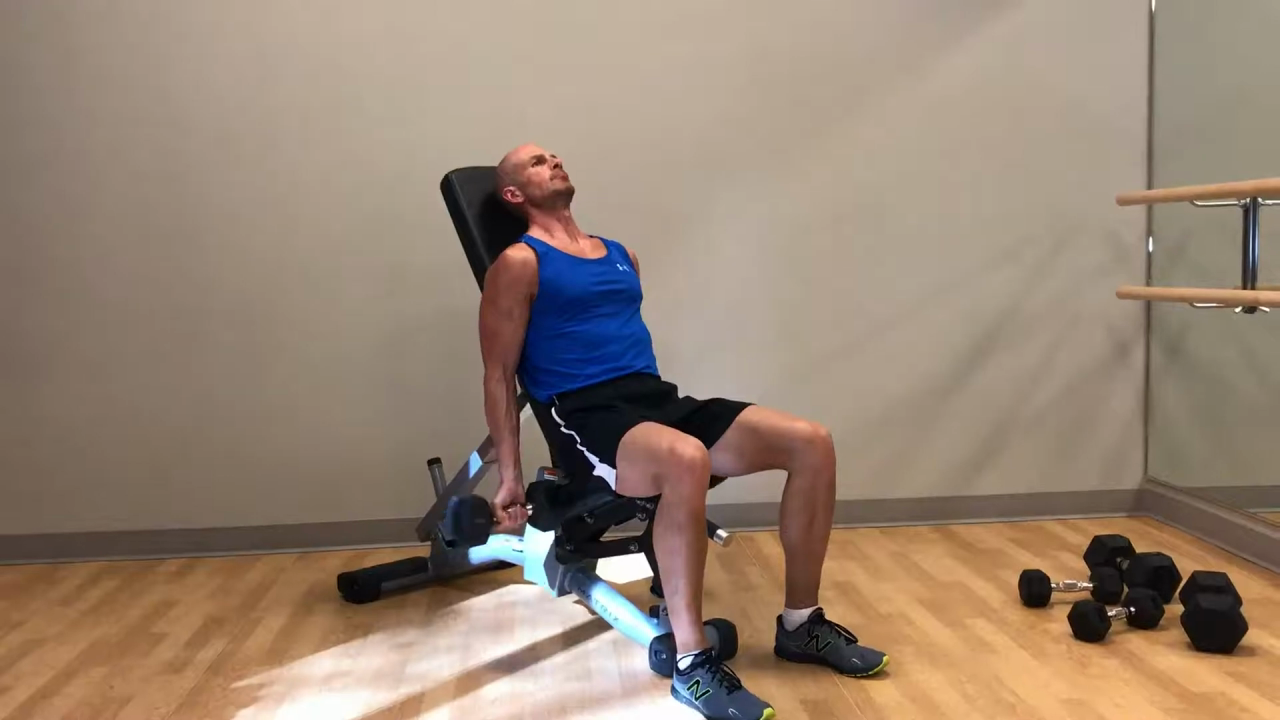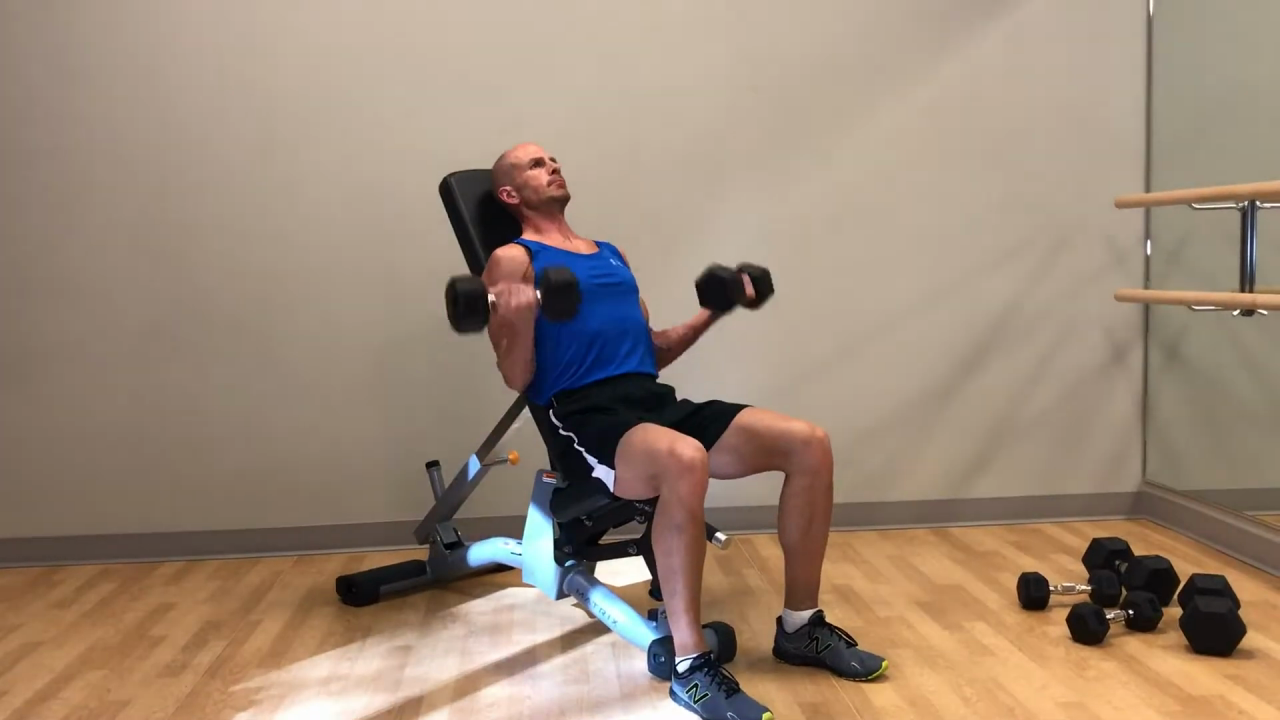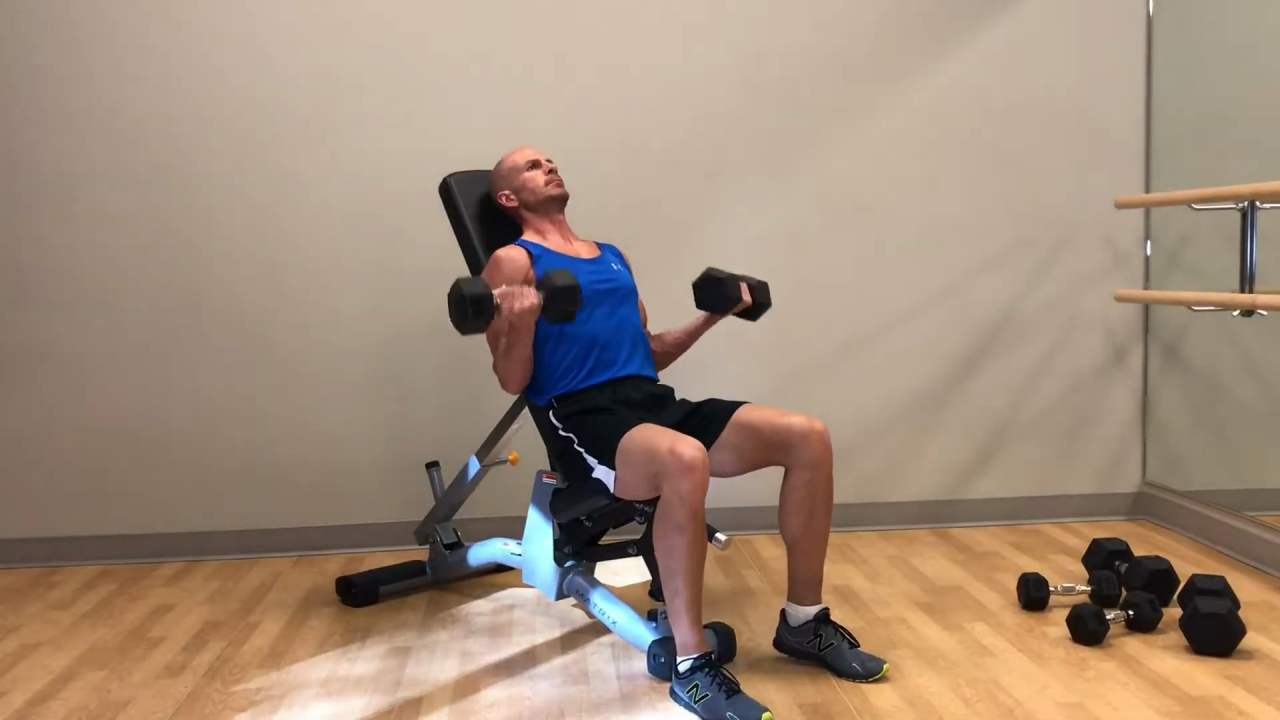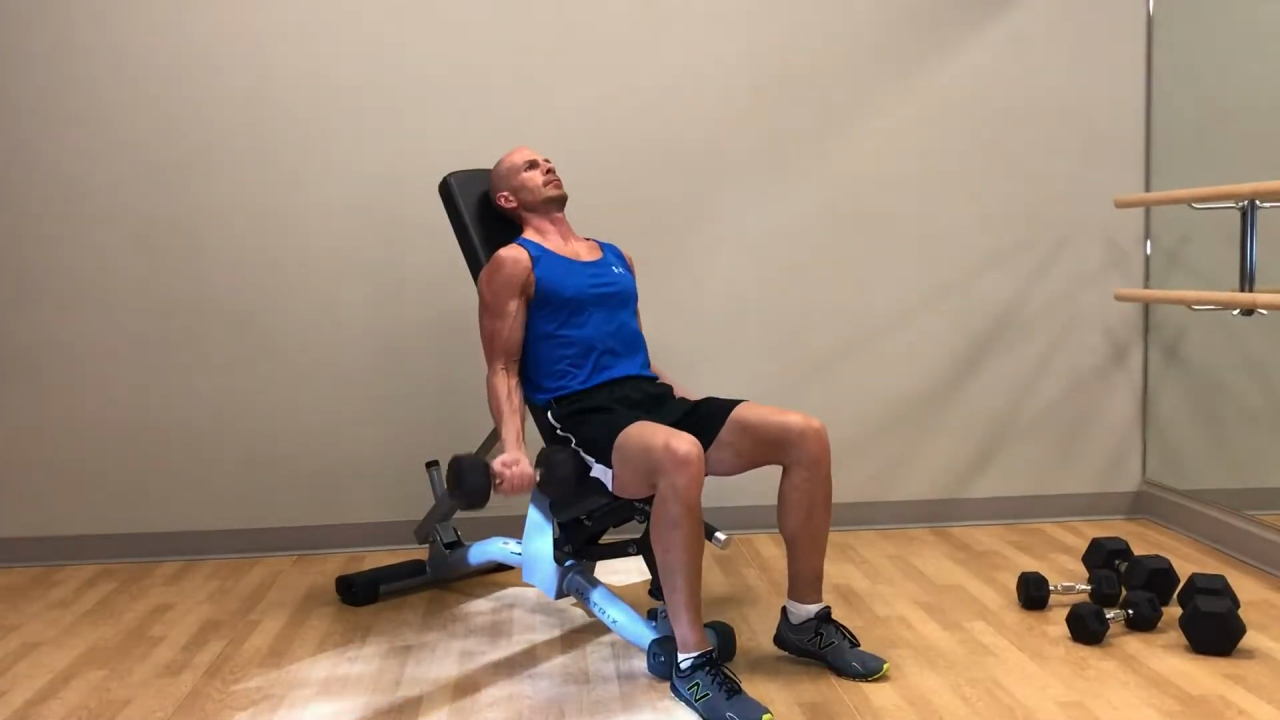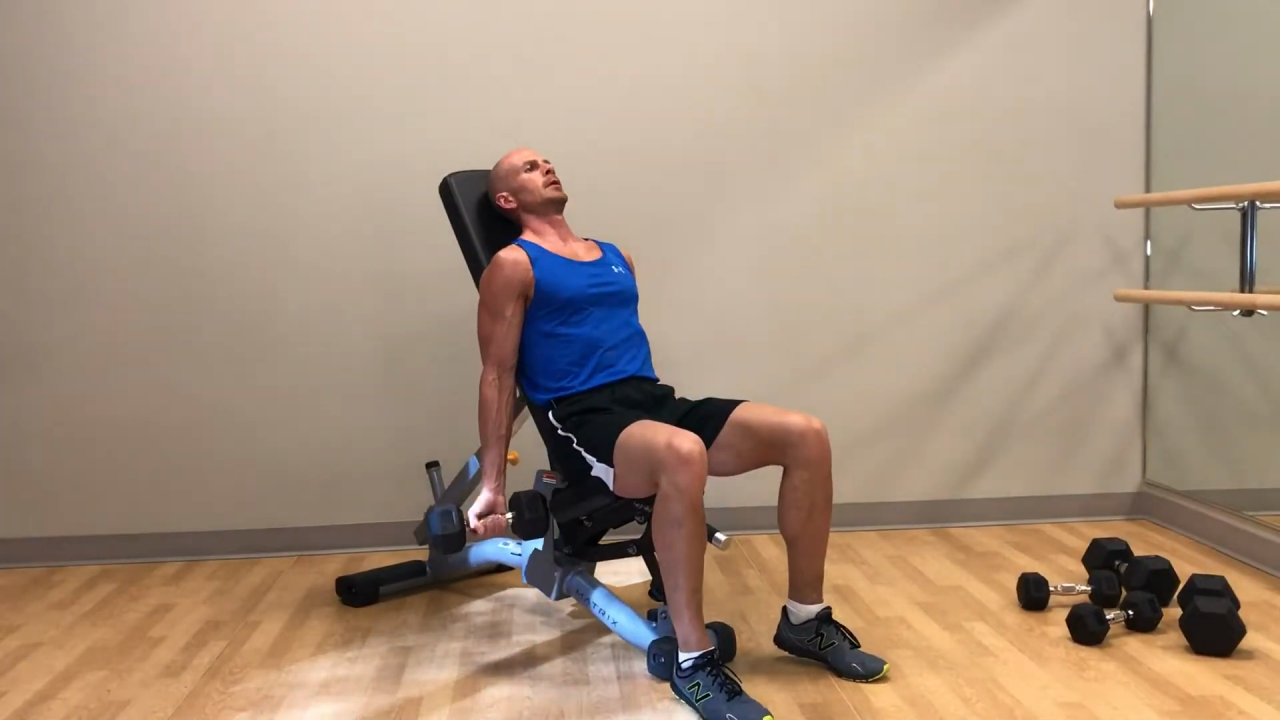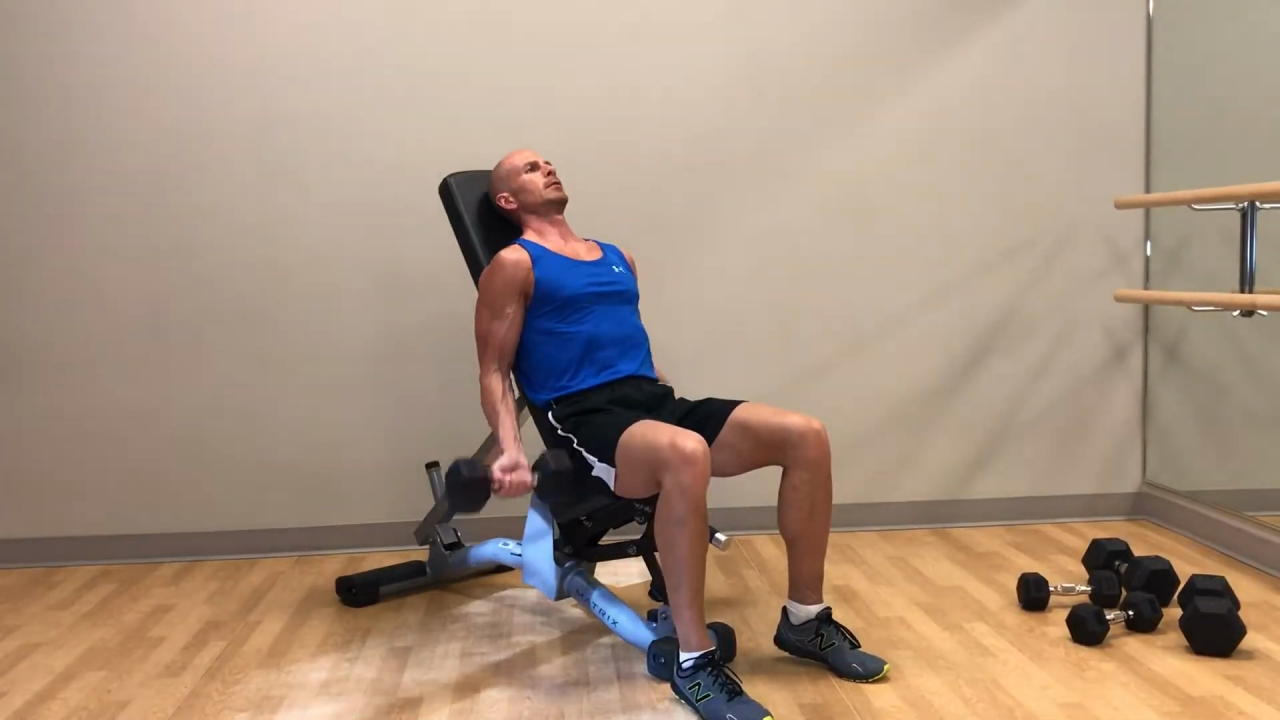
dt=0.7s
person 1, frame 1
left shoulder: (621, 255)
right shoulder: (519, 263)
right elbow: (499, 374)
right wrist: (510, 477)
left hip: (658, 397)
right hip: (588, 416)
left knee: (811, 444)
right knee: (685, 461)
left ankle: (801, 624)
right ankle: (693, 662)
person 1, frame 2
left shoulder: (612, 255)
right shoulder: (512, 260)
right elbow: (518, 378)
left wrist: (711, 313)
right wrist: (517, 320)
left hip: (654, 400)
right hip: (586, 417)
left knee: (809, 444)
right knee: (683, 462)
left ankle: (801, 626)
right ankle: (691, 666)
person 1, frame 3
left shoulder: (613, 256)
right shoulder: (512, 261)
right elbow: (513, 381)
left wrist: (709, 316)
right wrist: (521, 321)
left hip: (654, 401)
right hip: (585, 419)
left knee: (808, 437)
right knee: (684, 461)
left ankle: (804, 621)
right ankle: (691, 666)
person 1, frame 4
left shoulder: (616, 257)
right shoulder: (513, 264)
right elbow: (504, 369)
left wrist: (690, 400)
right wrist: (514, 449)
left hip: (651, 399)
right hip: (584, 418)
left knee: (805, 435)
right knee: (678, 456)
left ankle: (804, 619)
right ankle: (692, 662)
person 1, frame 5
left shoulder: (616, 257)
right shoulder: (513, 265)
right elbow: (498, 377)
right wrist: (492, 486)
left hip: (654, 399)
right hip: (586, 419)
left knee: (806, 435)
right knee: (682, 454)
left ankle: (805, 619)
right ankle: (693, 661)
person 1, frame 6
left shoulder: (617, 258)
right shoulder: (514, 265)
right elbow: (494, 368)
left wrist: (703, 411)
right wrist: (510, 445)
left hip: (651, 400)
right hip: (585, 420)
left knee: (805, 435)
right knee: (685, 454)
left ankle: (805, 620)
right ankle: (694, 661)
